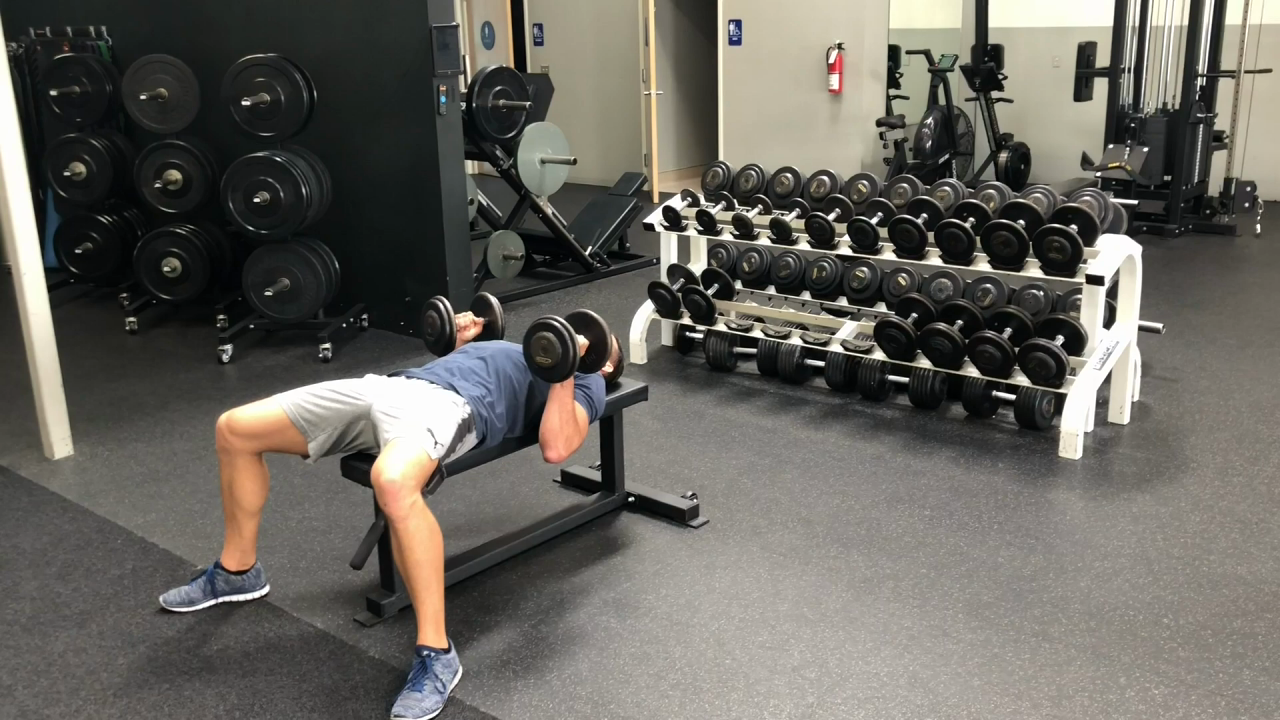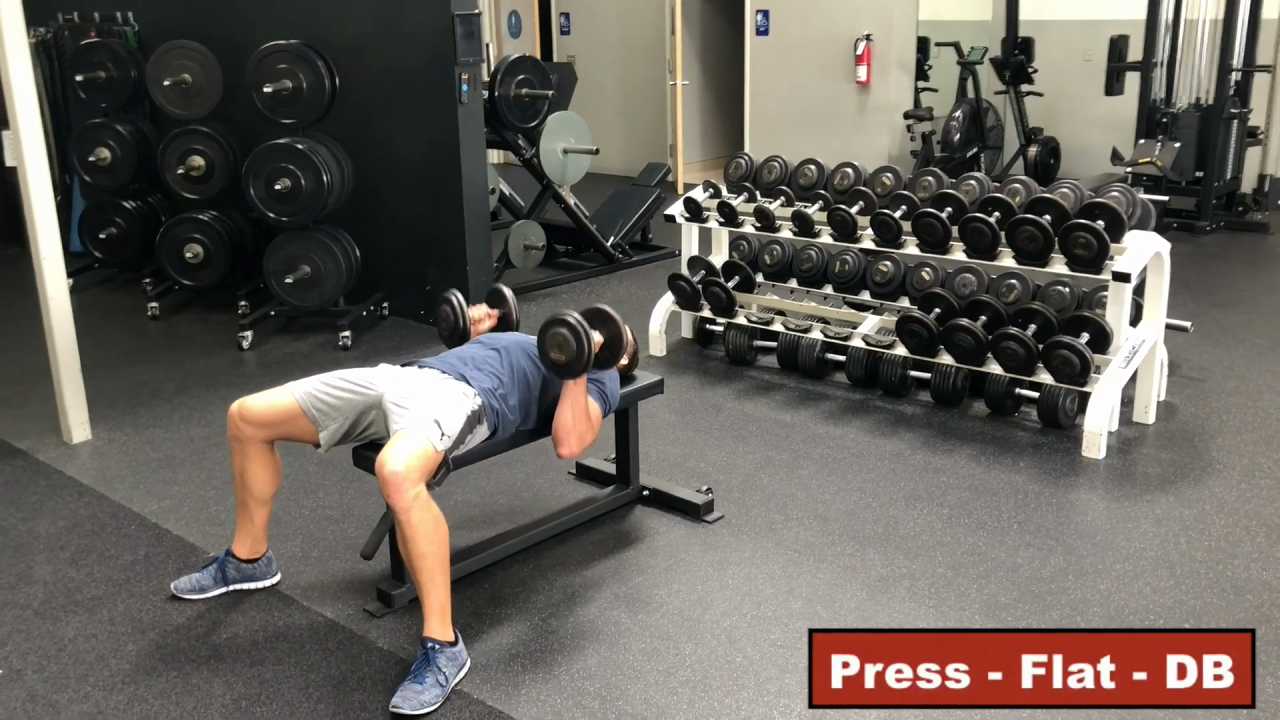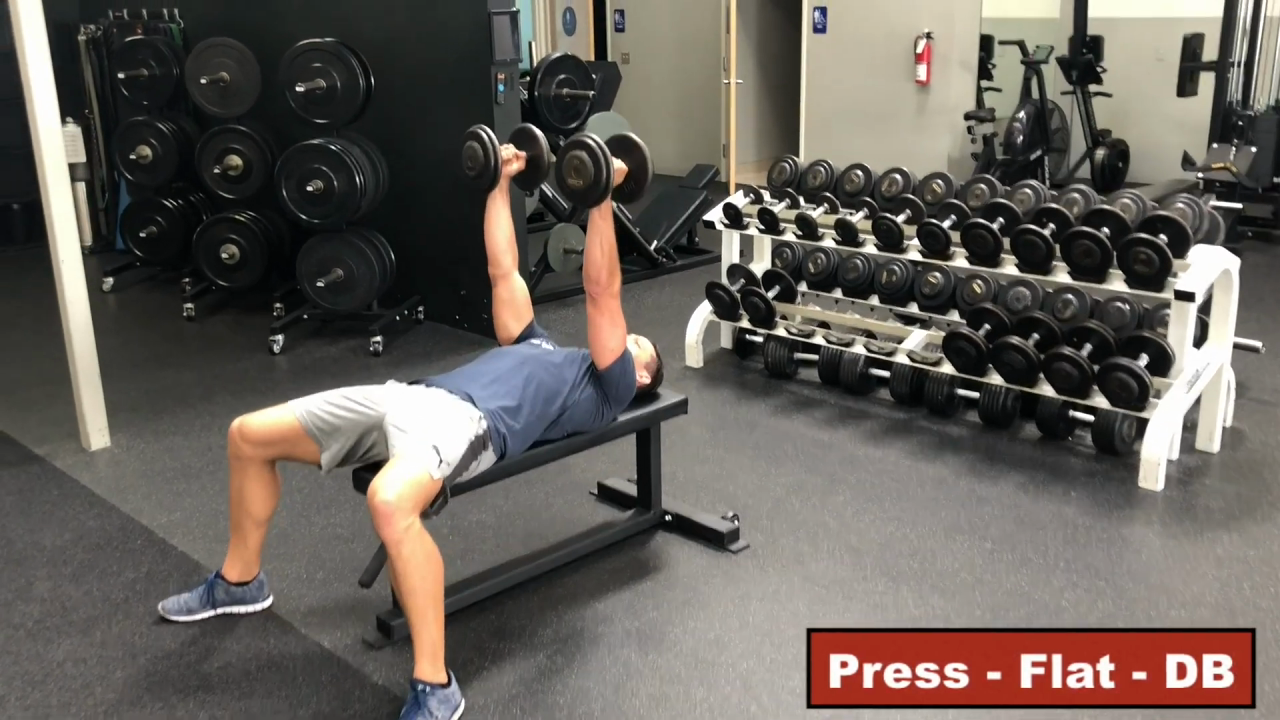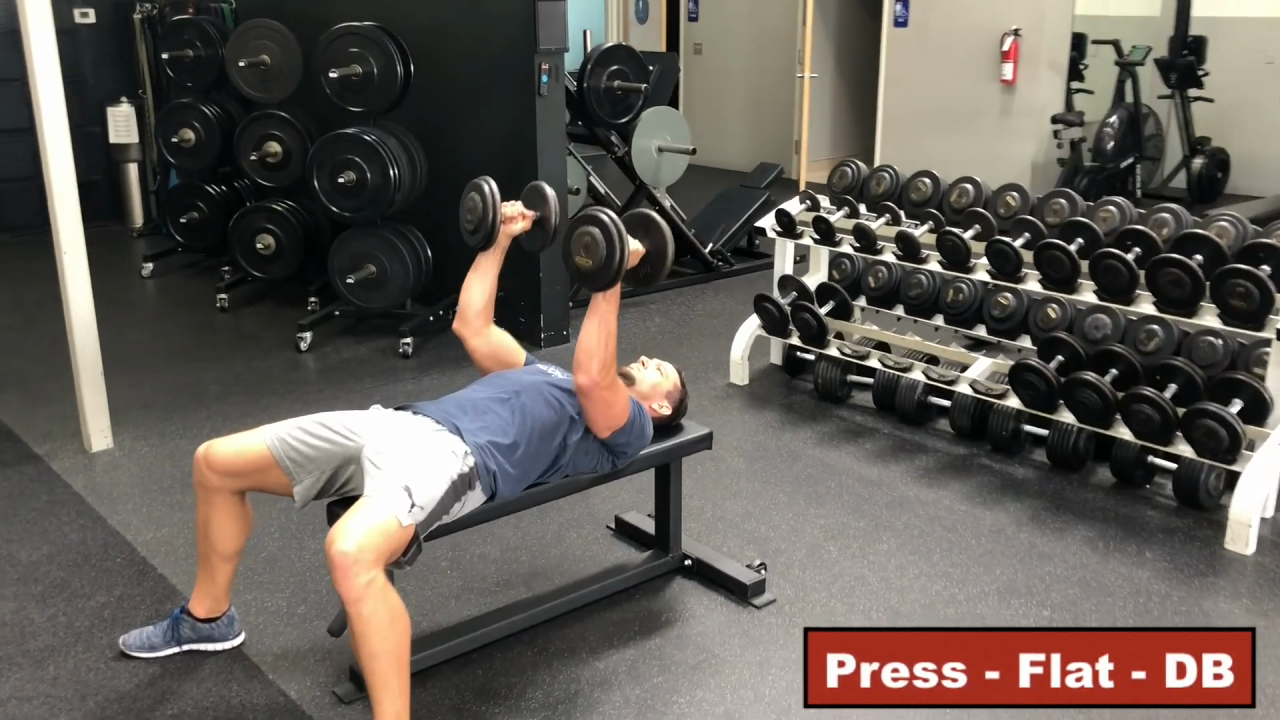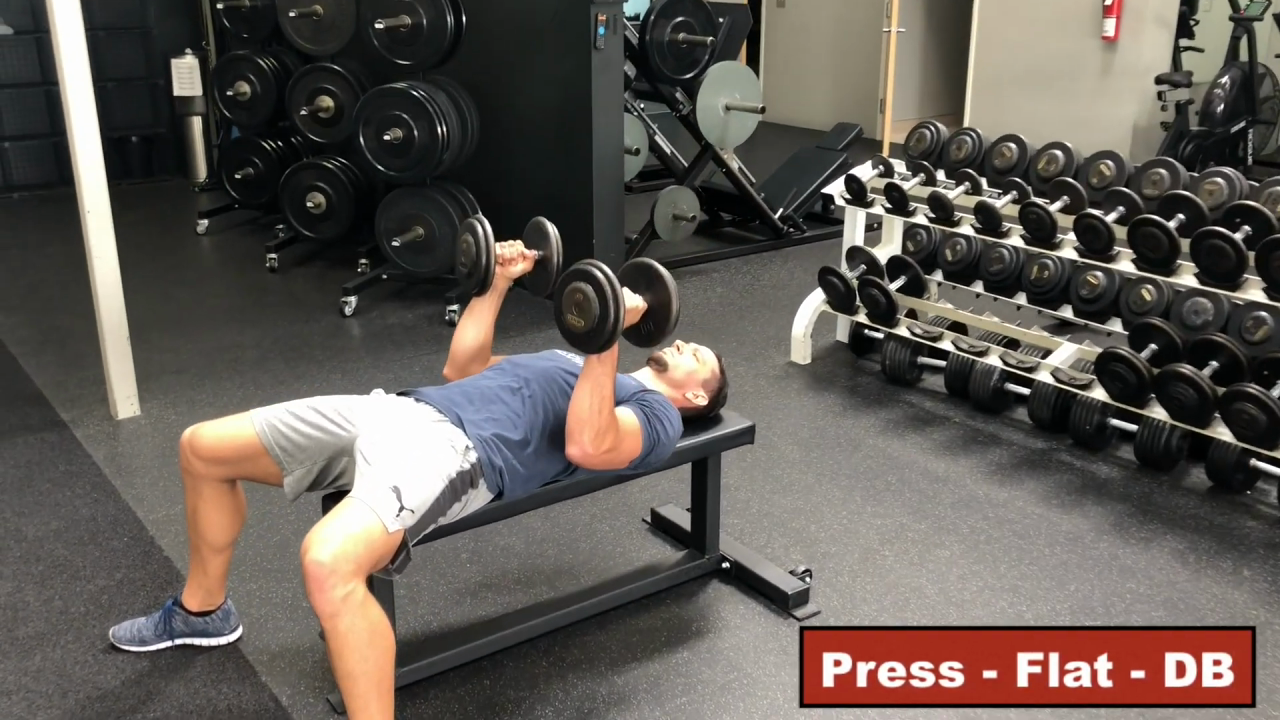
dt=1s
person 1, frame 1
left shoulder: (585, 381)
right shoulder: (529, 351)
left elbow: (555, 448)
right wrist: (459, 341)
left hip: (450, 404)
right hip: (388, 385)
left knee: (394, 483)
right knee: (235, 430)
left ankle: (436, 654)
right ankle: (238, 571)
person 1, frame 2
left shoulder: (599, 377)
right shoulder: (545, 346)
left elbow: (568, 444)
left hip: (463, 397)
right hip: (405, 376)
left knee: (399, 474)
right knee: (247, 417)
left ankle: (442, 646)
right ankle: (249, 559)
person 1, frame 3
left shoulder: (611, 387)
right shoulder: (539, 347)
left elbow: (601, 293)
right elbow: (503, 270)
left wrist: (601, 201)
right wrist: (501, 183)
left hip: (468, 421)
right hip: (409, 395)
left knee: (391, 502)
right knee: (247, 435)
right ankle: (240, 581)
person 1, frame 4
left shoulder: (627, 427)
right shoulder: (550, 374)
left elbow: (592, 379)
right elbow: (471, 326)
left wrist: (610, 280)
right wrist: (500, 240)
left hip: (455, 456)
right hip: (395, 423)
left knee: (352, 555)
right knee: (214, 462)
right ankle: (208, 617)
person 1, frame 5
left shoulder: (658, 416)
right shoulder: (578, 365)
left elbow: (587, 446)
right elbow: (461, 367)
left wrist: (609, 336)
right wrist: (498, 283)
left hip: (456, 450)
right hip: (400, 410)
left knee: (329, 562)
right knee: (201, 448)
right ankle: (203, 610)
